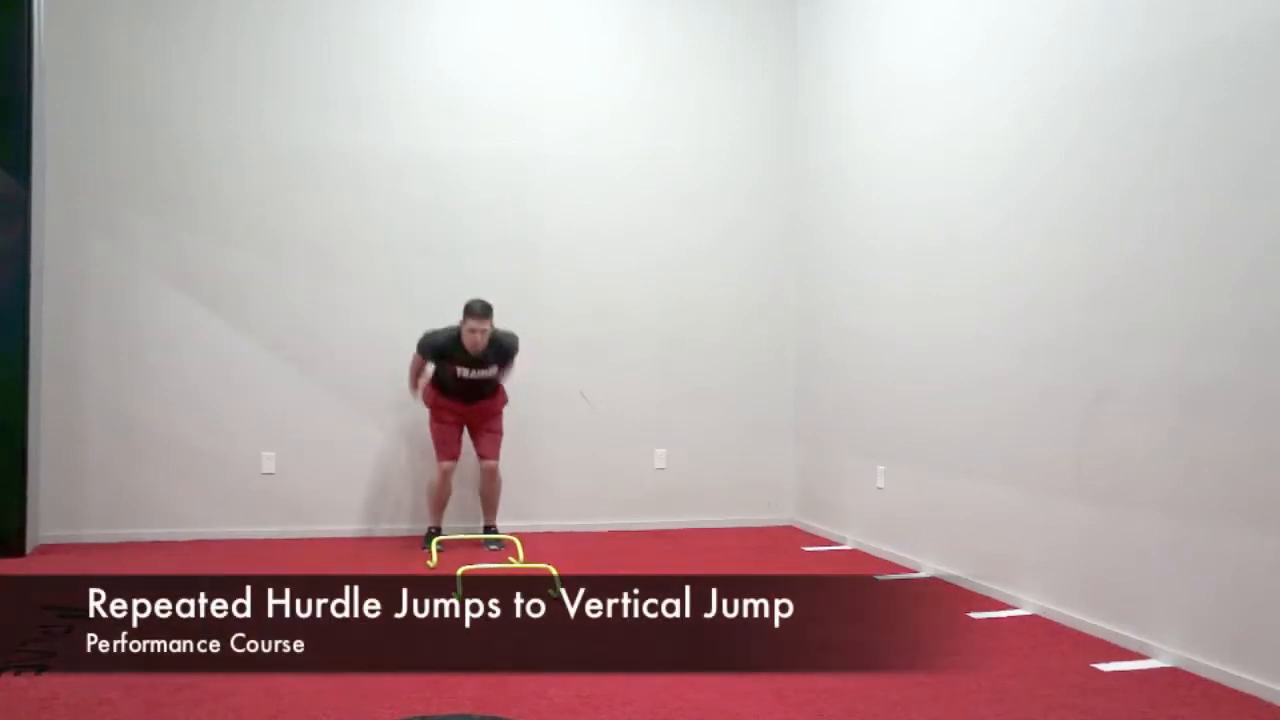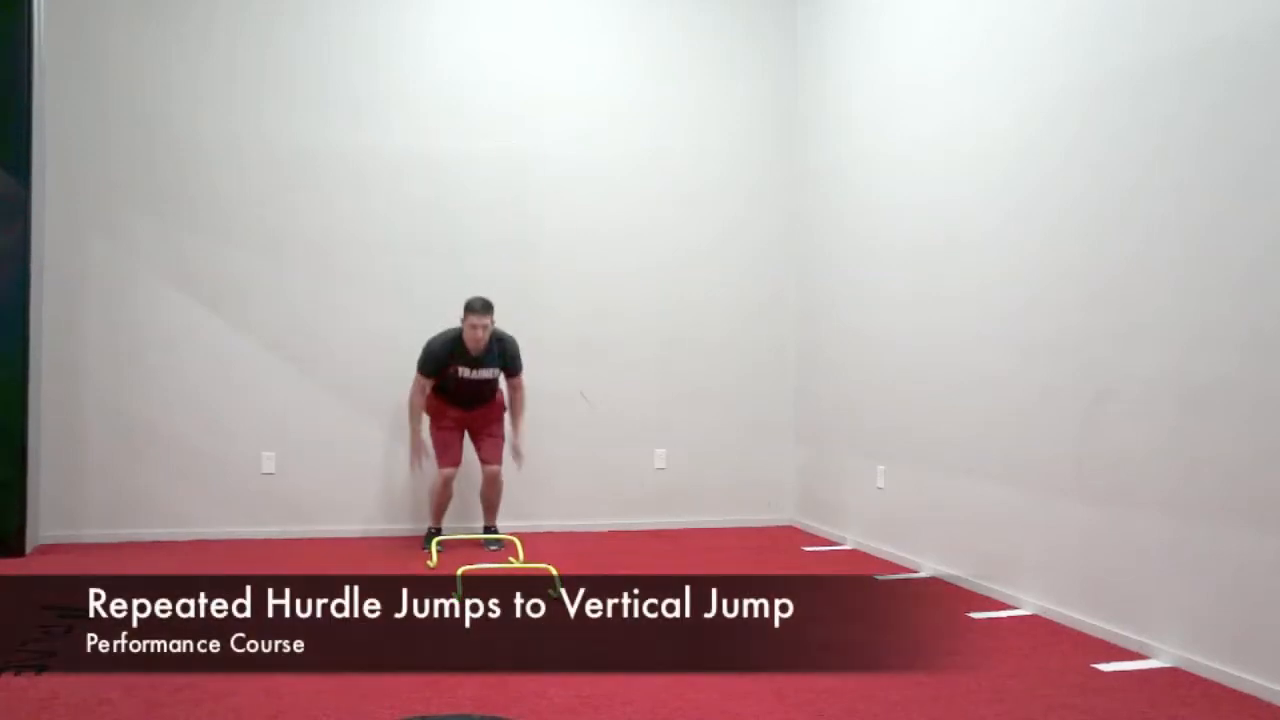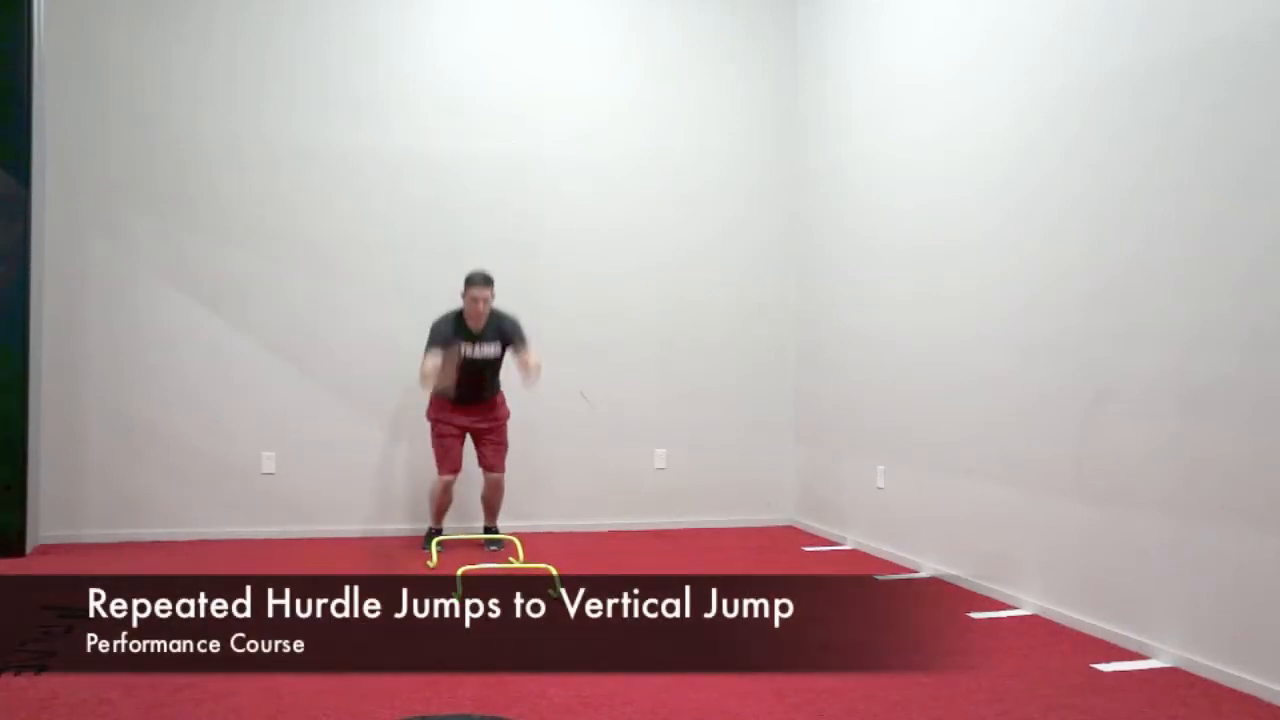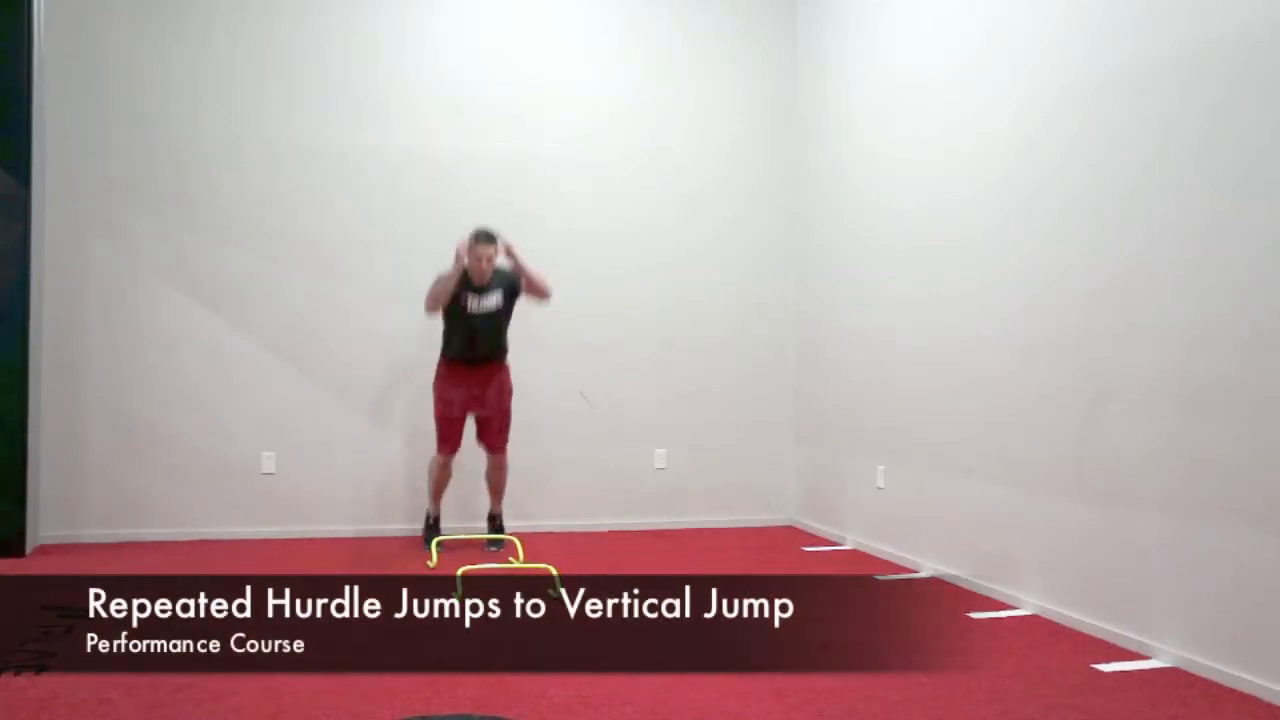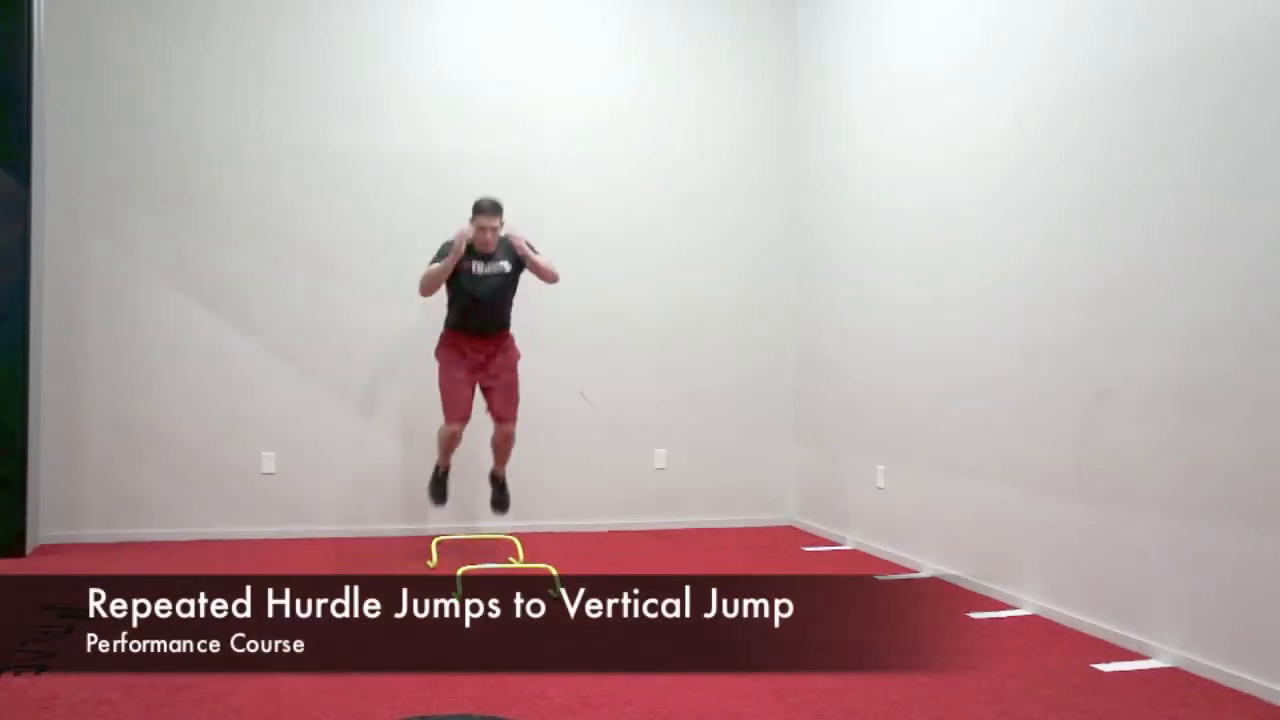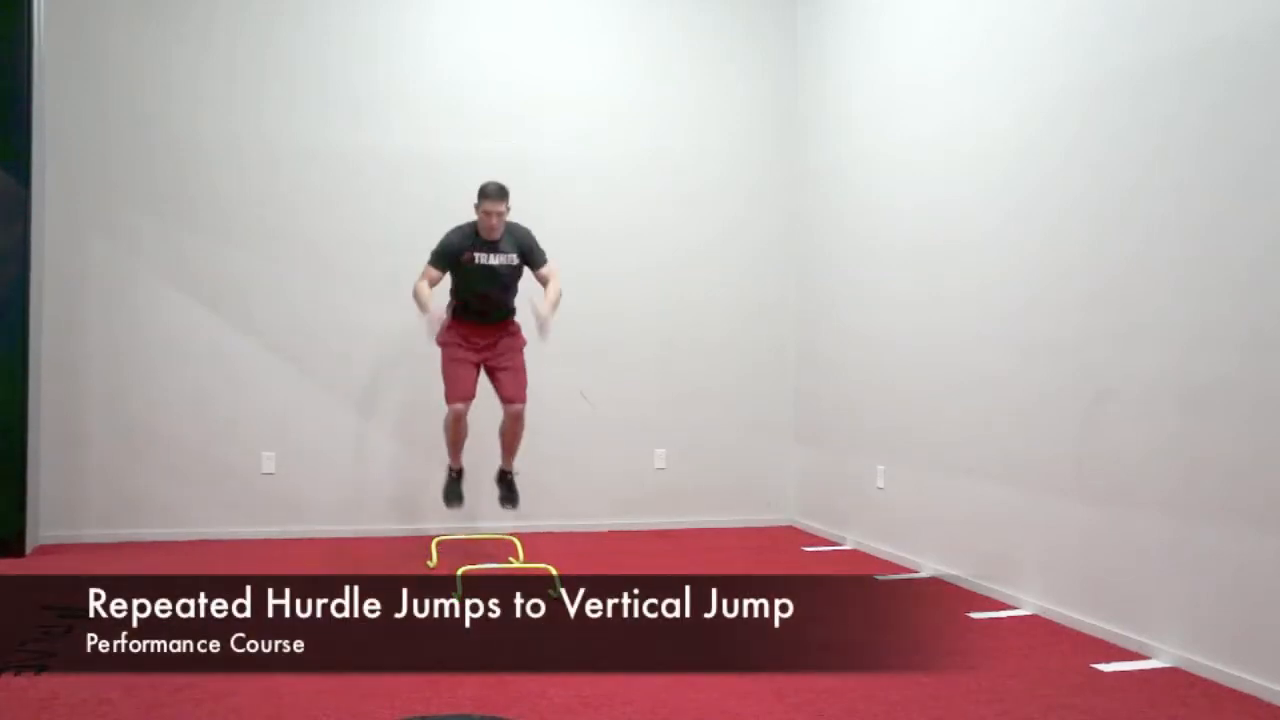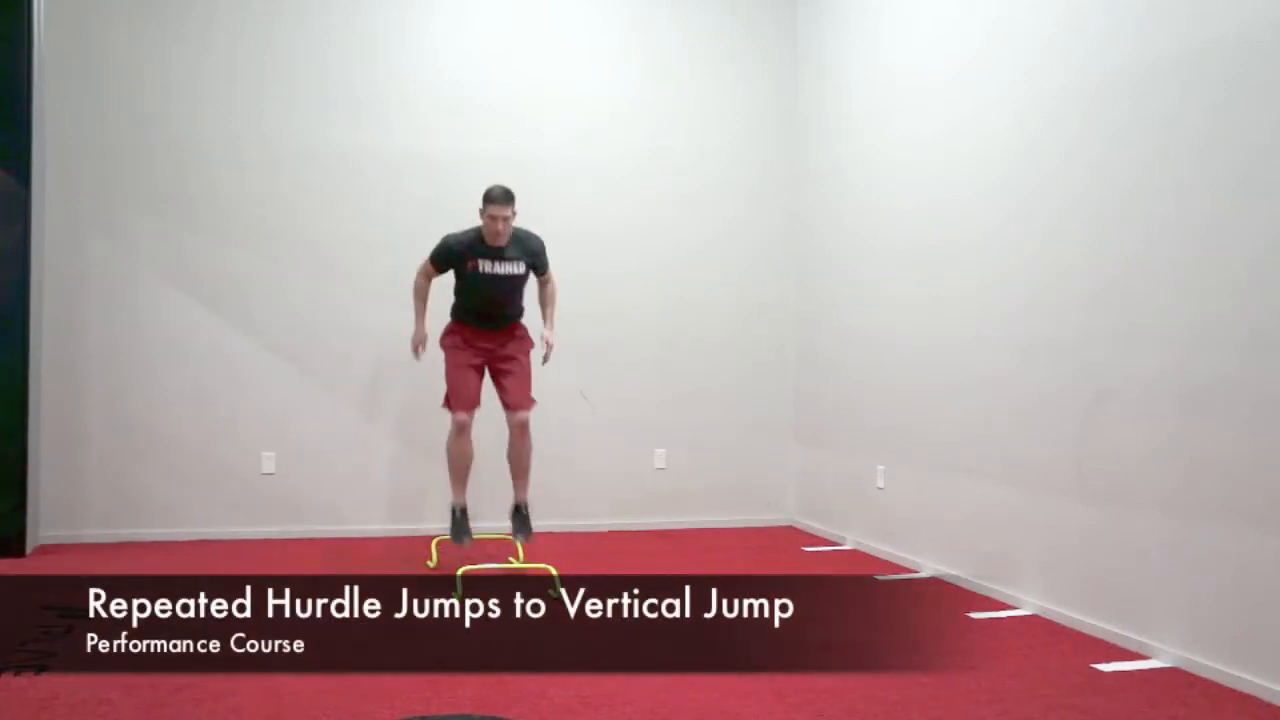
dt=0.1s
person 1, frame 1
left shoulder: (505, 342)
right shoulder: (438, 340)
right elbow: (418, 360)
left wrist: (498, 378)
right wrist: (417, 386)
left hip: (486, 404)
right hip: (445, 403)
left knee: (490, 466)
right knee: (445, 466)
left ankle: (490, 528)
right ankle: (434, 528)
person 1, frame 2
left shoulder: (506, 346)
right shoulder: (440, 347)
left elbow: (516, 388)
right elbow: (418, 392)
left wrist: (518, 435)
right wrist: (415, 438)
left hip: (487, 411)
right hip: (445, 410)
left knee: (492, 471)
right knee: (446, 473)
left ankle: (490, 528)
right ankle: (434, 529)
person 1, frame 3
left shoulder: (506, 324)
right shoulder: (444, 326)
left elbow: (528, 357)
right elbow: (426, 375)
left wrist: (530, 368)
right wrist: (442, 374)
left hip: (489, 407)
right hip: (448, 409)
left knee: (495, 475)
right knee: (447, 477)
left ankle: (491, 530)
right ankle: (434, 530)
person 1, frame 4
left shoulder: (509, 279)
right shoulder: (450, 281)
left elbow: (544, 293)
right elbow: (431, 305)
left wrist: (517, 261)
right wrist: (457, 267)
left hip: (495, 377)
right hip: (454, 376)
left knee: (497, 455)
right knee: (445, 454)
left ankle: (495, 518)
right ankle: (433, 516)
person 1, frame 5
left shoulder: (516, 250)
right shoulder: (453, 249)
left elbow: (551, 276)
right elbow: (426, 288)
left wrist: (526, 252)
right wrist: (455, 254)
left hip: (500, 347)
right hip: (458, 348)
left knee: (506, 426)
right knee: (454, 426)
left ankle: (498, 475)
right ankle: (441, 468)
person 1, frame 6
left shoulder: (522, 239)
right shoulder: (456, 240)
left elbow: (551, 280)
right elbow: (423, 283)
left wrist: (546, 309)
right wrist: (431, 312)
left hip: (504, 333)
right hip: (461, 333)
left knee: (515, 409)
right knee: (458, 408)
left ankle: (506, 473)
right ankle: (455, 470)
person 1, frame 7
left shoulder: (531, 245)
right shoulder: (457, 244)
left elbow: (547, 280)
right elbow: (424, 275)
left wrist: (549, 327)
right wrist: (420, 324)
left hip: (510, 339)
right hip: (464, 338)
left knee: (520, 422)
right knee: (461, 422)
left ankle: (520, 507)
right ankle: (459, 511)
